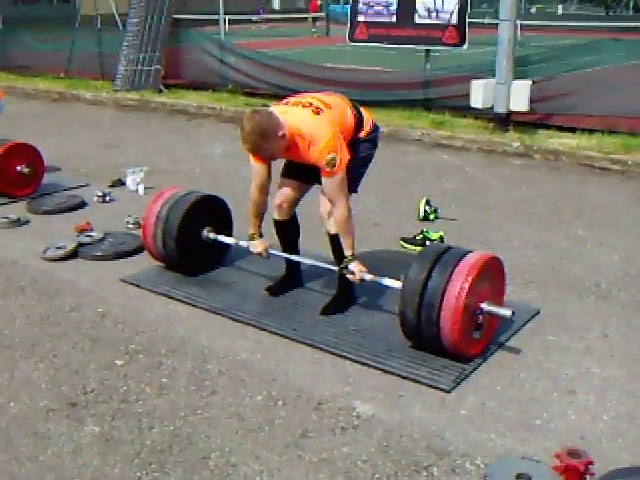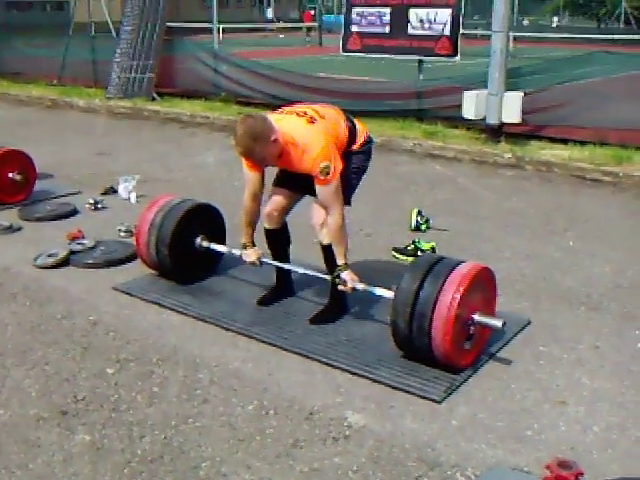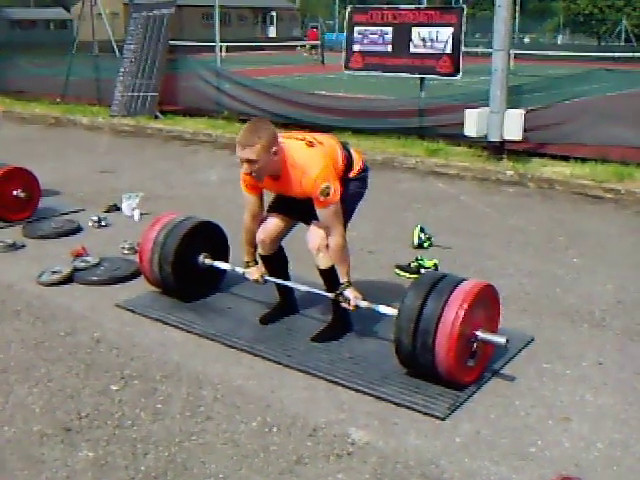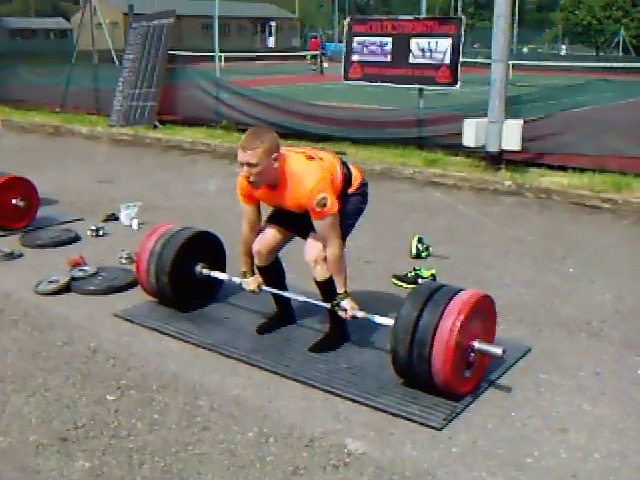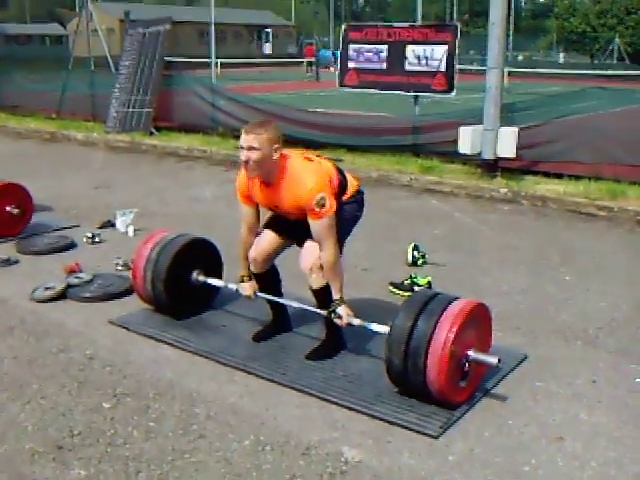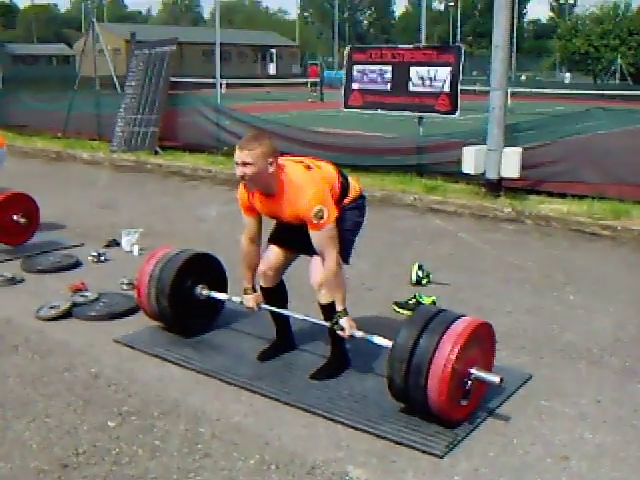
dt=0.4s
person 1, frame 1
left shoulder: (320, 139)
right shoulder: (263, 133)
left elbow: (340, 205)
right elbow: (259, 189)
left wrist: (351, 258)
right wrist: (255, 235)
left hip: (357, 135)
left knee: (328, 209)
right knee: (282, 202)
left ankle: (346, 288)
right ankle: (293, 273)
person 1, frame 2
left shoulder: (314, 148)
right shoulder: (256, 141)
left elbow: (334, 213)
right elbow: (251, 196)
left wrist: (343, 267)
right wrist: (248, 244)
left hip: (351, 148)
left knee: (320, 219)
right knee: (272, 211)
left ankle: (338, 298)
right ankle: (284, 283)
person 1, frame 3
left shoulder: (312, 170)
right shoulder: (250, 168)
left elbow: (335, 233)
right elbow: (252, 216)
left wrist: (346, 285)
right wrist: (250, 262)
left hip: (348, 176)
left knee: (317, 242)
right knee: (265, 237)
left ankle: (342, 316)
right ankle: (287, 301)
person 1, frame 4
left shoulder: (309, 182)
right shoulder: (248, 181)
left elbow: (333, 244)
right elbow: (250, 227)
left wrist: (343, 295)
right wrist: (248, 272)
left hip: (347, 193)
left knee: (314, 255)
right knee: (261, 249)
left ankle: (338, 328)
right ankle: (284, 311)
person 1, frame 5
left shoulder: (308, 182)
right shoulder: (246, 179)
left elbow: (328, 247)
right elbow: (248, 228)
left wrist: (339, 301)
right wrist: (245, 276)
left hip: (342, 201)
left knee: (310, 263)
right knee: (257, 256)
left ankle: (334, 336)
right ankle: (280, 319)
person 1, frame 6
left shoulder: (307, 193)
right shoulder: (247, 190)
left elbow: (330, 257)
right elbow: (250, 240)
left wrist: (342, 313)
right wrist: (248, 289)
left hip: (343, 206)
left knee: (319, 279)
right knee: (267, 270)
left ankle: (339, 355)
right ankle: (284, 338)
